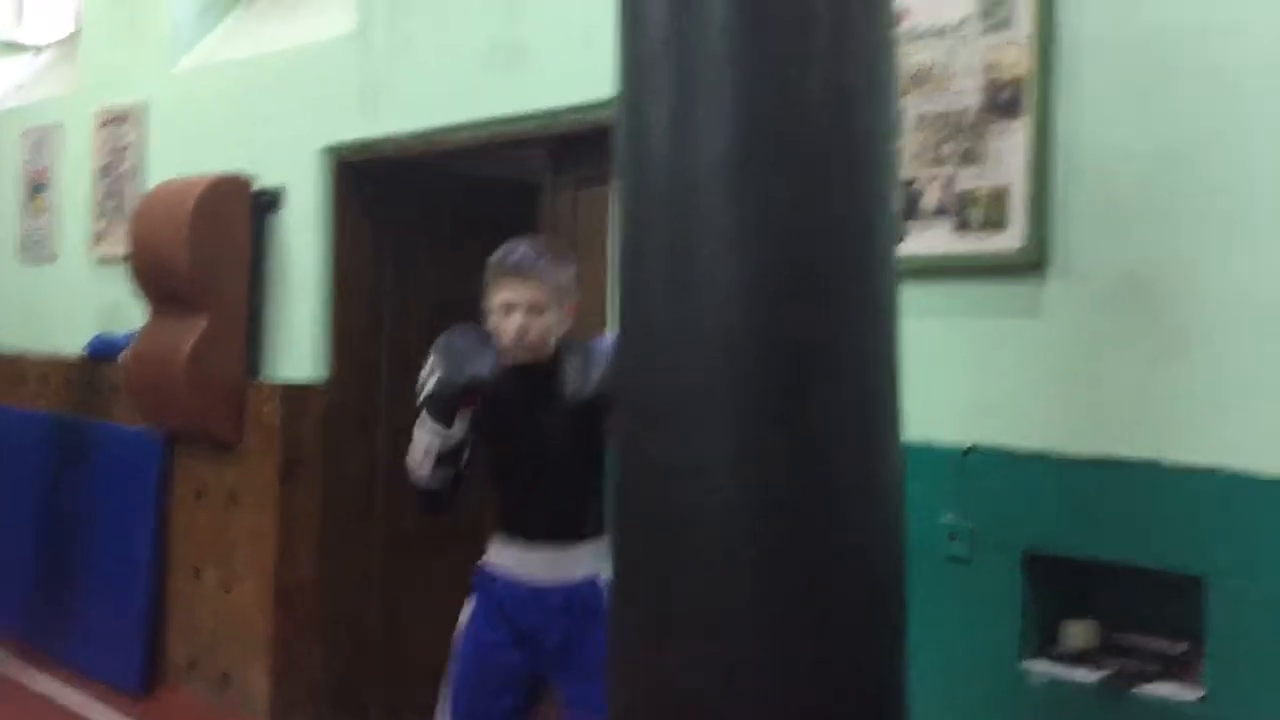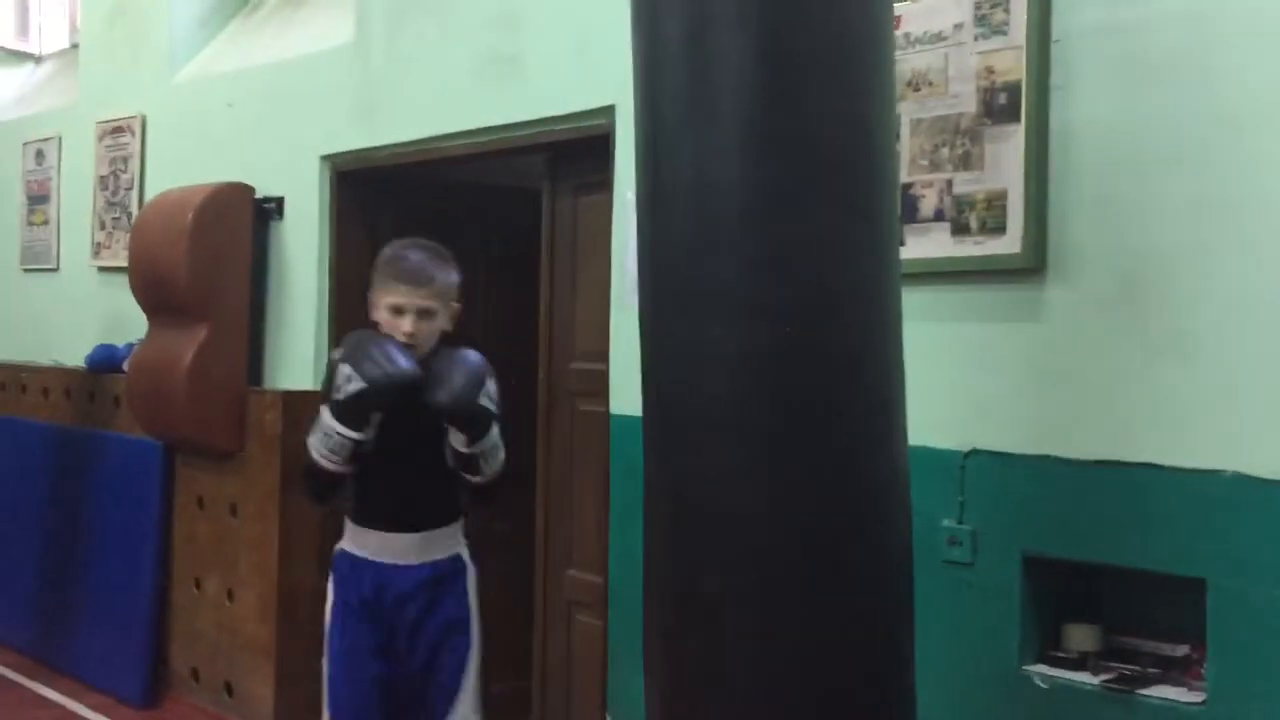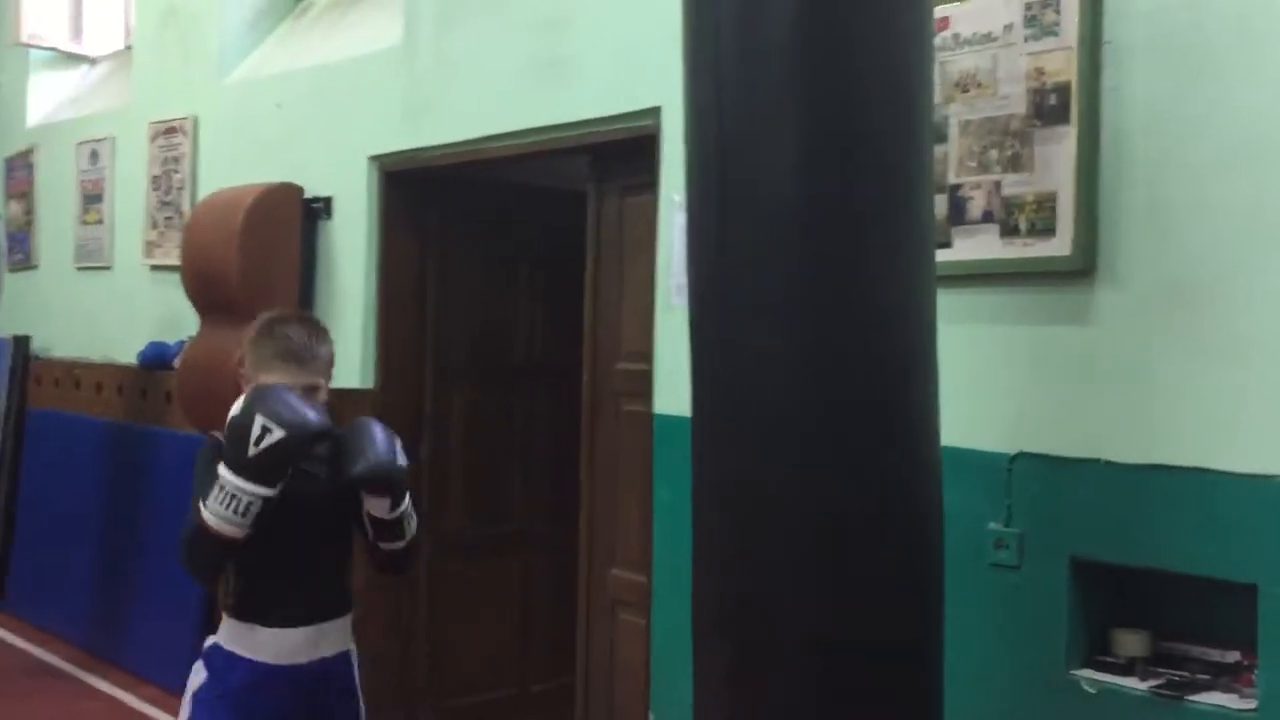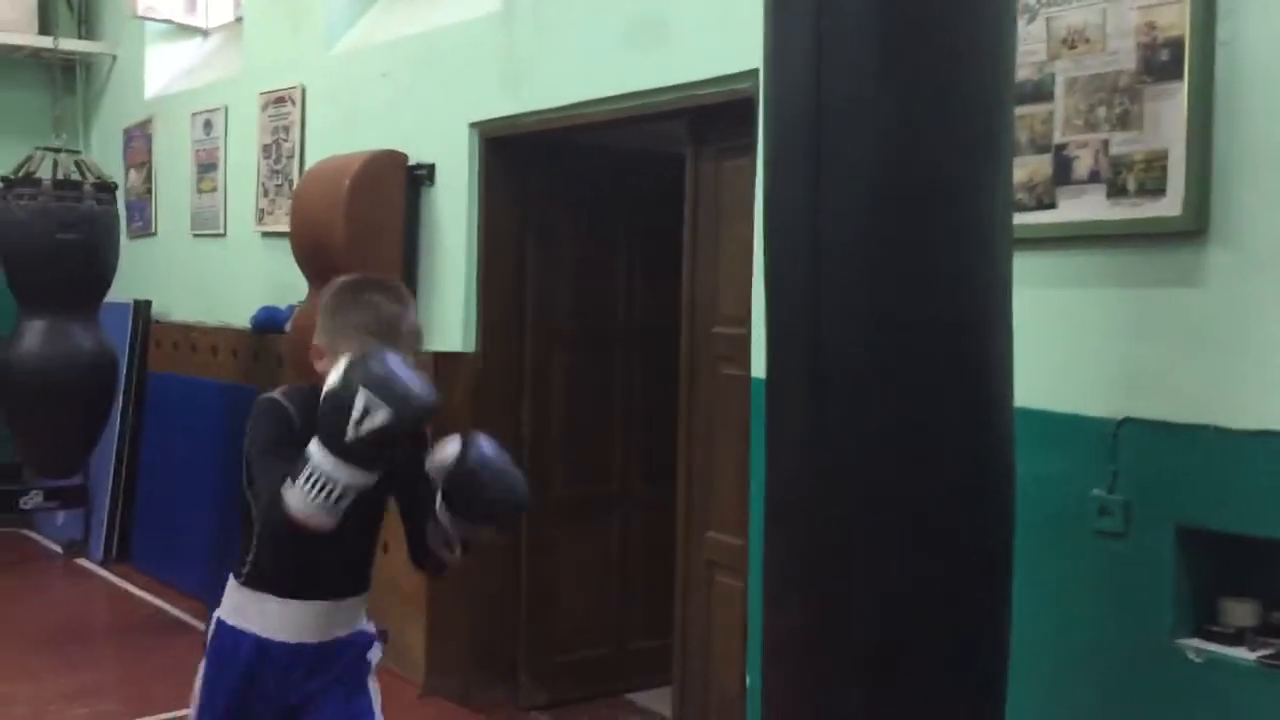
dt=0.4s
person 1, frame 1
left shoulder: (593, 374)
right shoulder: (482, 386)
right elbow: (433, 494)
left wrist: (612, 395)
right wrist: (442, 411)
left hip: (583, 587)
right hip: (506, 585)
person 1, frame 2
left shoulder: (460, 376)
right shoulder: (351, 368)
left elbow: (488, 477)
right elbow: (318, 485)
left wrist: (475, 422)
right wrist: (347, 409)
left hip: (440, 574)
right hip: (362, 570)
person 1, frame 3
left shoulder: (346, 453)
right shoulder: (223, 451)
left elbow: (396, 560)
right elbow: (203, 565)
left wrist: (386, 493)
right wrist: (247, 470)
left hip: (329, 666)
right hip: (240, 666)
person 1, frame 4
left shoulder: (402, 431)
right shoulder: (277, 415)
left elbow: (430, 555)
right elbow: (281, 537)
left wrist: (465, 512)
right wrist: (344, 449)
left hip: (340, 650)
right hip: (249, 640)
